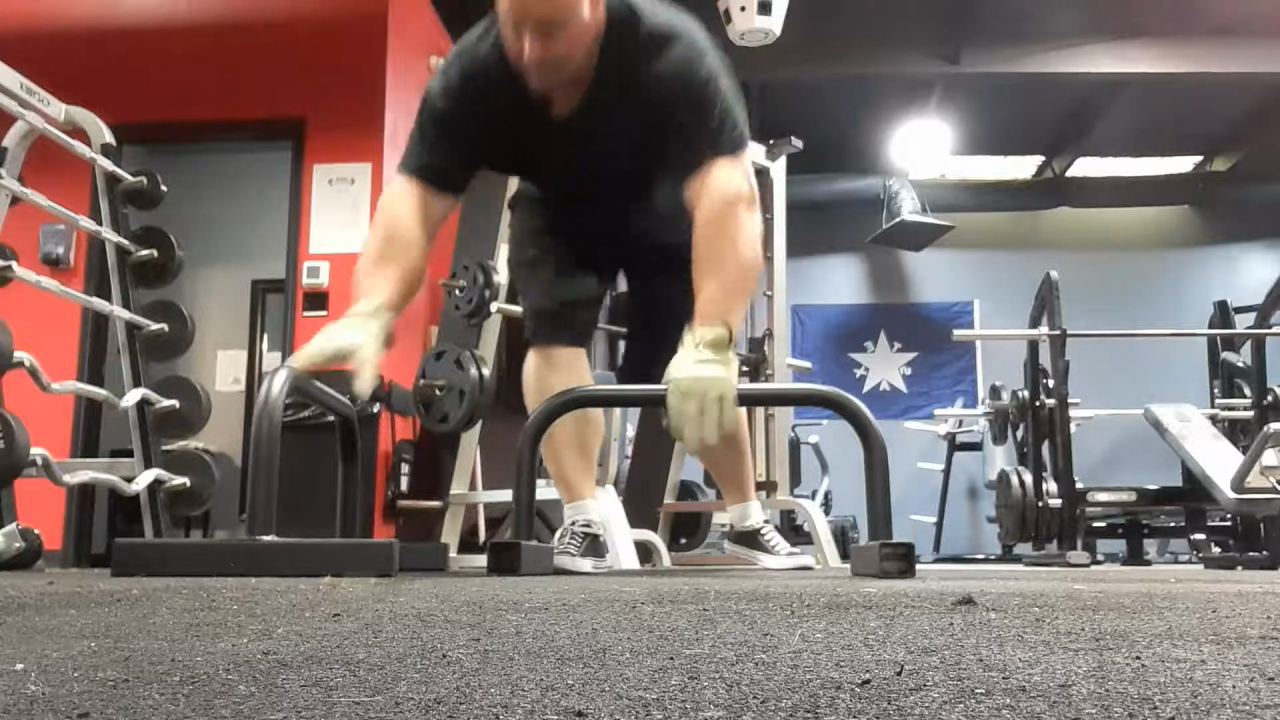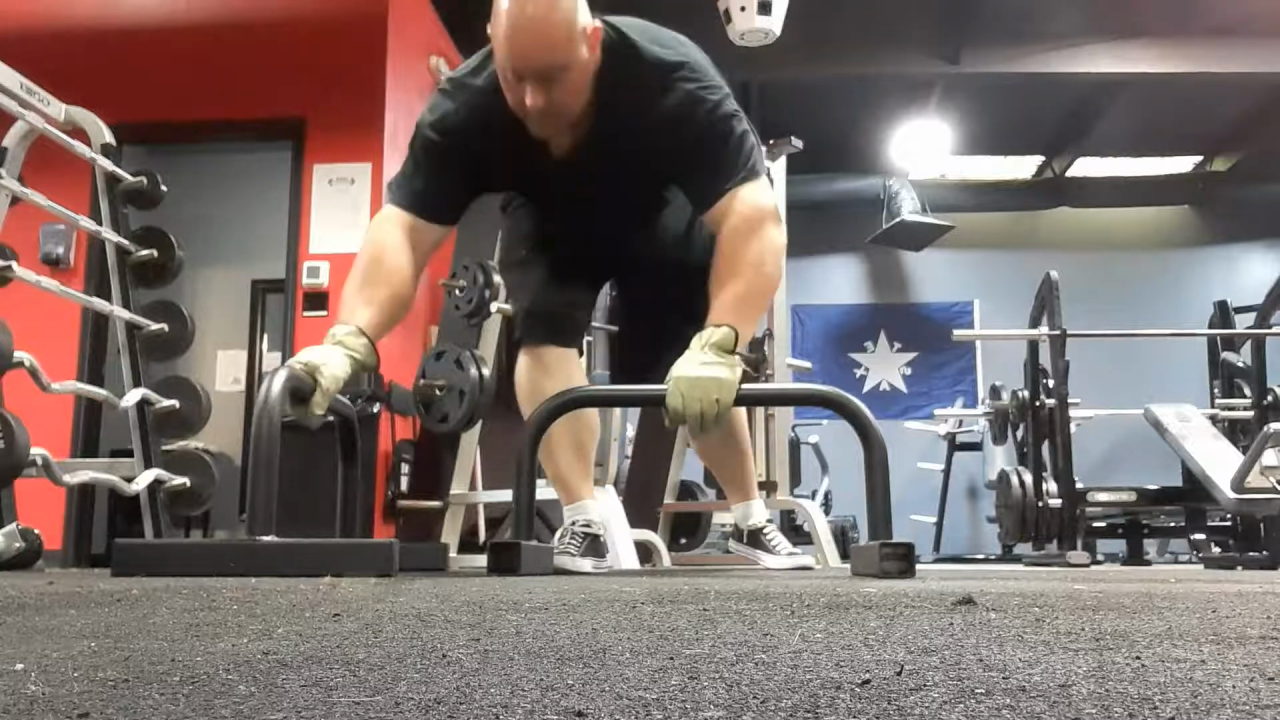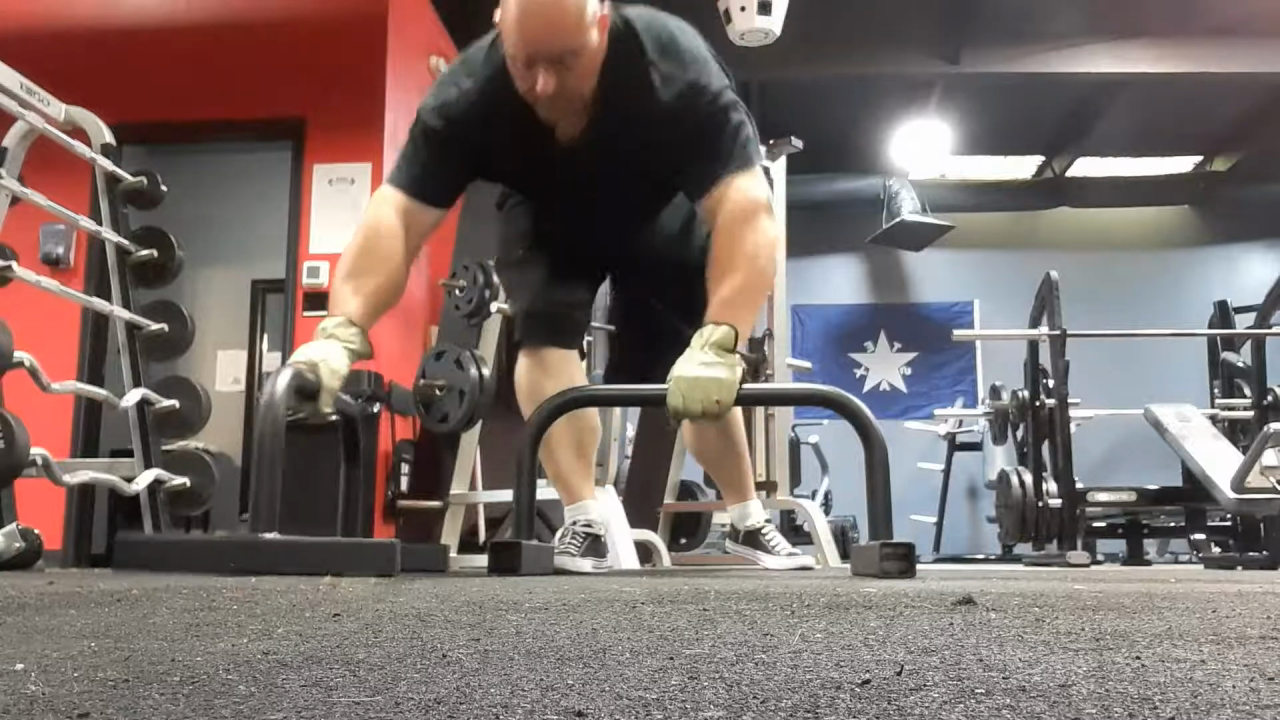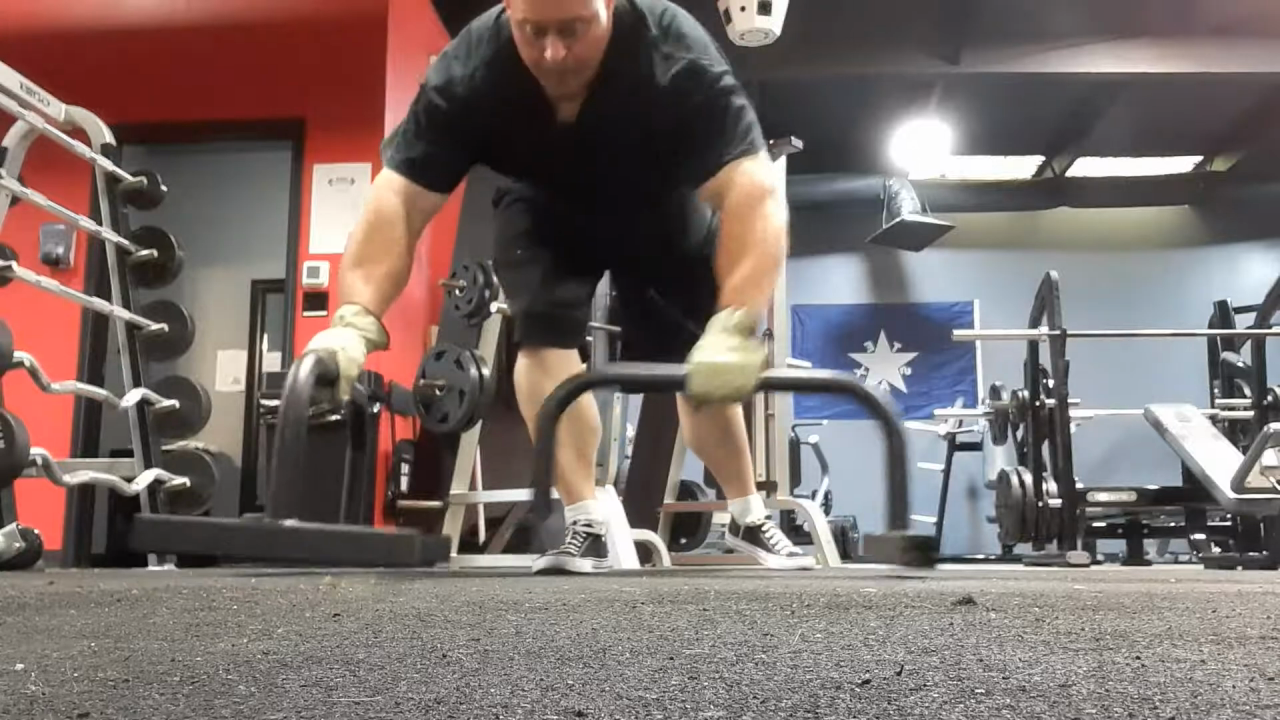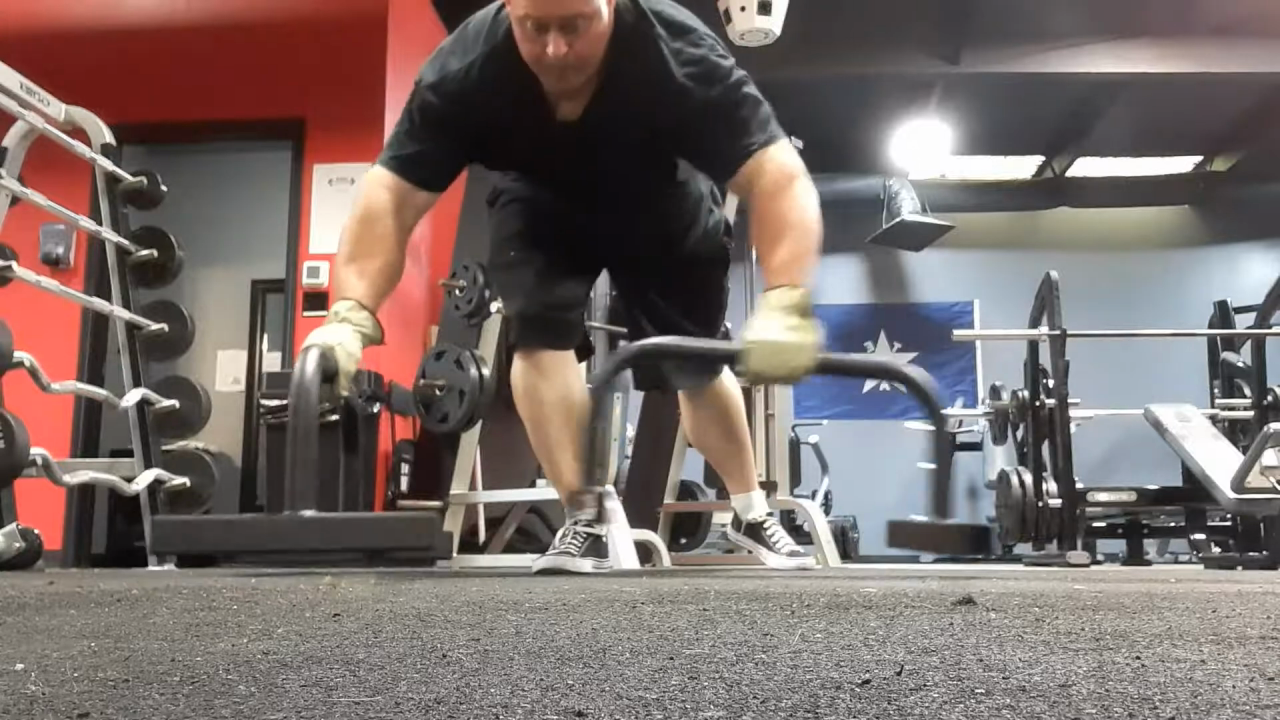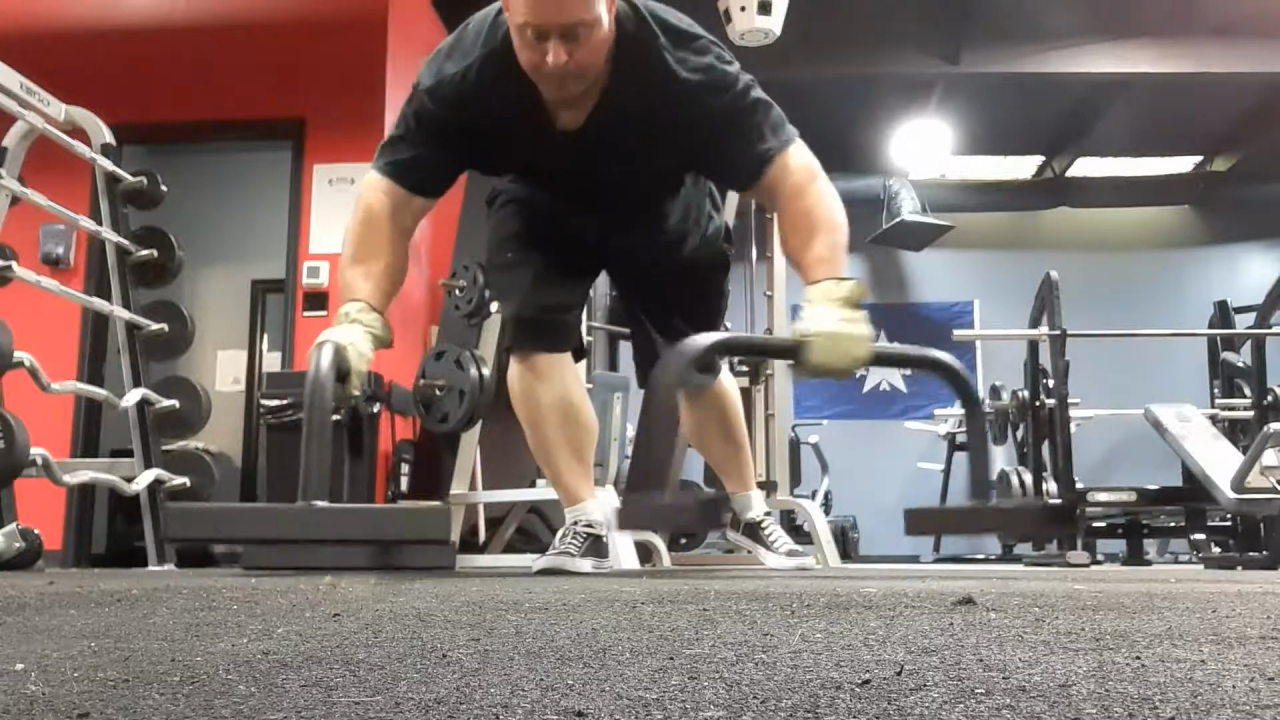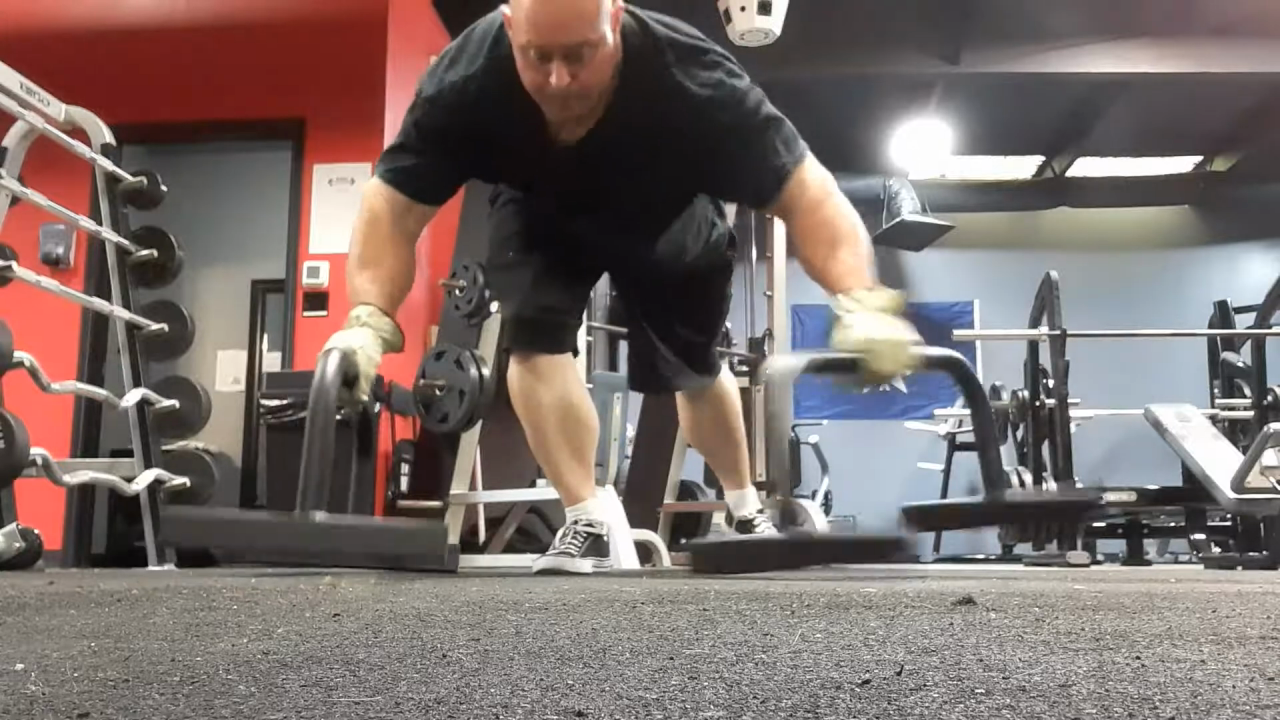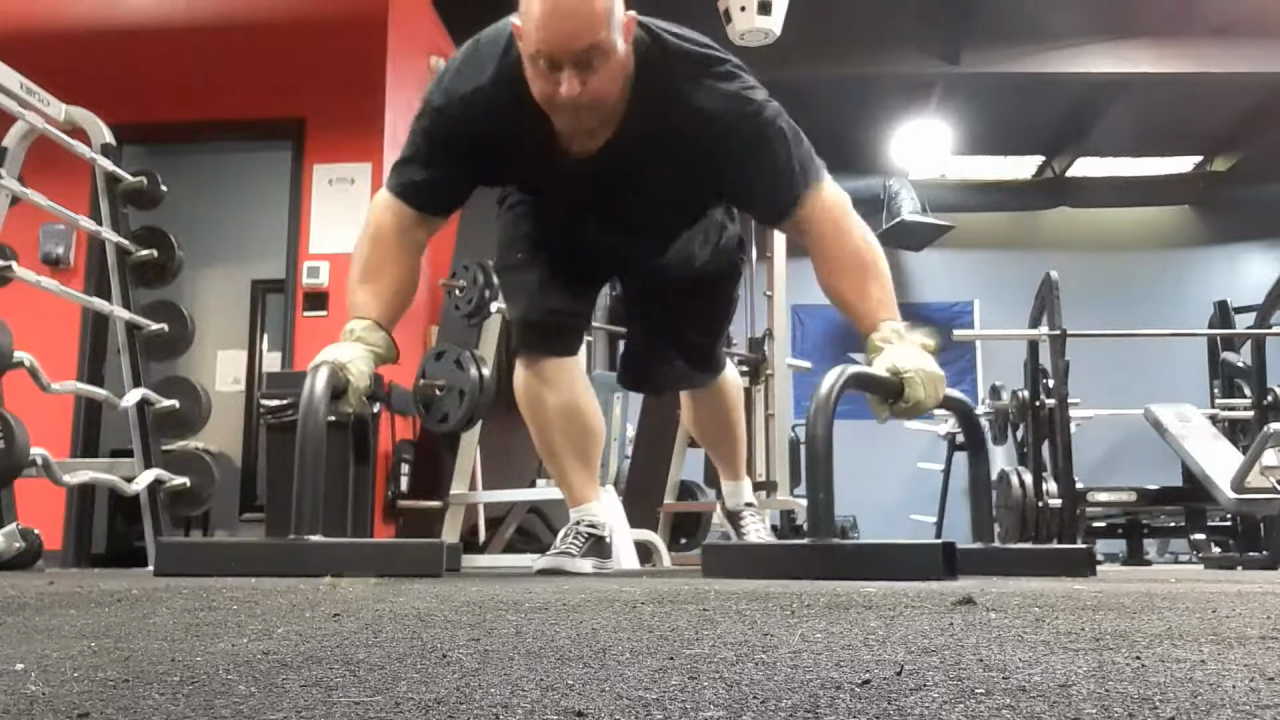
dt=0.1s
person 1, frame 1
left shoulder: (671, 54)
right shoulder: (474, 74)
left elbow: (730, 201)
right elbow: (414, 198)
left wrist: (710, 339)
right wrist: (368, 318)
left hip: (669, 210)
right hip: (557, 209)
left knee: (697, 369)
right knee: (554, 332)
left ankle: (747, 521)
right ankle: (582, 525)
person 1, frame 2
left shoulder: (676, 83)
right shoulder: (464, 107)
left elbow: (753, 218)
right elbow: (403, 233)
left wrist: (719, 346)
right wrist: (346, 342)
left hip: (668, 222)
right hip: (552, 221)
left knee: (702, 381)
right knee: (545, 333)
left ankle: (751, 521)
right ankle: (583, 524)
person 1, frame 3
left shoulder: (677, 74)
right shoulder: (468, 95)
left elbow: (747, 207)
right elbow: (400, 216)
left wrist: (718, 344)
right wrist: (342, 334)
left hip: (664, 220)
right hip: (549, 217)
left knee: (703, 381)
right knee: (545, 335)
left ankle: (749, 521)
right ankle: (584, 524)
person 1, frame 4
left shoulder: (674, 55)
right shoulder: (468, 73)
left elbow: (749, 193)
right elbow: (400, 200)
left wrist: (735, 329)
right wrist: (354, 322)
left hip: (666, 213)
right hip: (547, 209)
left knee: (699, 362)
right knee: (543, 333)
left ankle: (749, 519)
right ankle: (585, 524)
person 1, frame 5
left shoulder: (679, 52)
right shoulder: (464, 69)
left elbow: (776, 176)
right elbow: (392, 196)
left wrist: (784, 306)
right wrist: (351, 317)
left hip: (666, 210)
right hip: (543, 208)
left knee: (696, 361)
right knee: (540, 334)
left ankle: (751, 514)
right ankle: (584, 524)
person 1, frame 6
left shoulder: (680, 65)
right shoulder: (464, 75)
left elbow: (790, 177)
right elbow: (388, 201)
left wrist: (830, 293)
right wrist: (359, 316)
left hip: (666, 215)
right hip: (542, 211)
left knee: (696, 365)
right knee: (535, 338)
left ankle: (752, 515)
right ankle: (586, 523)
person 1, frame 7
left shoulder: (692, 78)
right shoulder: (466, 81)
left elbow: (804, 191)
right elbow: (393, 207)
left wrist: (864, 303)
right wrist: (369, 322)
left hip: (672, 222)
right hip: (543, 217)
left knee: (694, 367)
right knee: (534, 338)
left ankle: (747, 512)
right ankle: (587, 524)
person 1, frame 8
left shoulder: (708, 90)
right shoulder: (474, 91)
left elbow: (818, 213)
right elbow: (402, 219)
left wrist: (890, 338)
right wrist: (364, 336)
left hip: (680, 231)
right hip: (551, 223)
left knee: (699, 366)
right knee: (541, 339)
left ankle: (739, 499)
right ankle: (589, 524)
